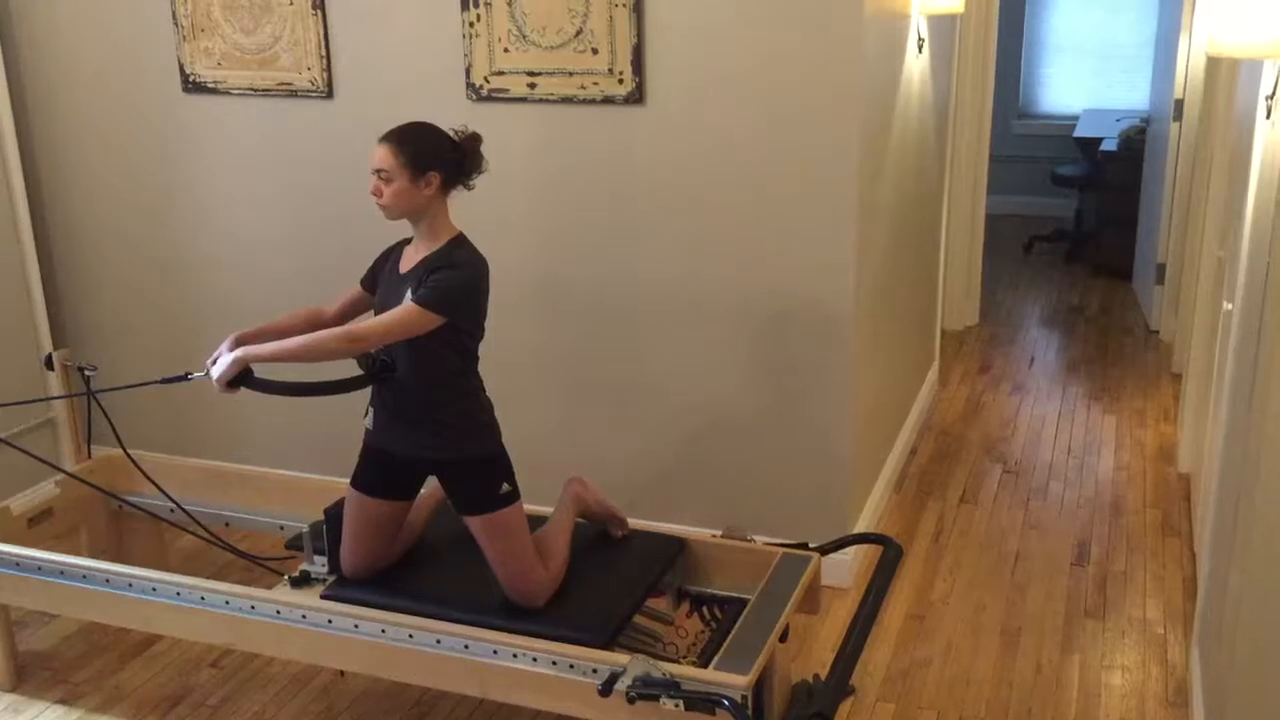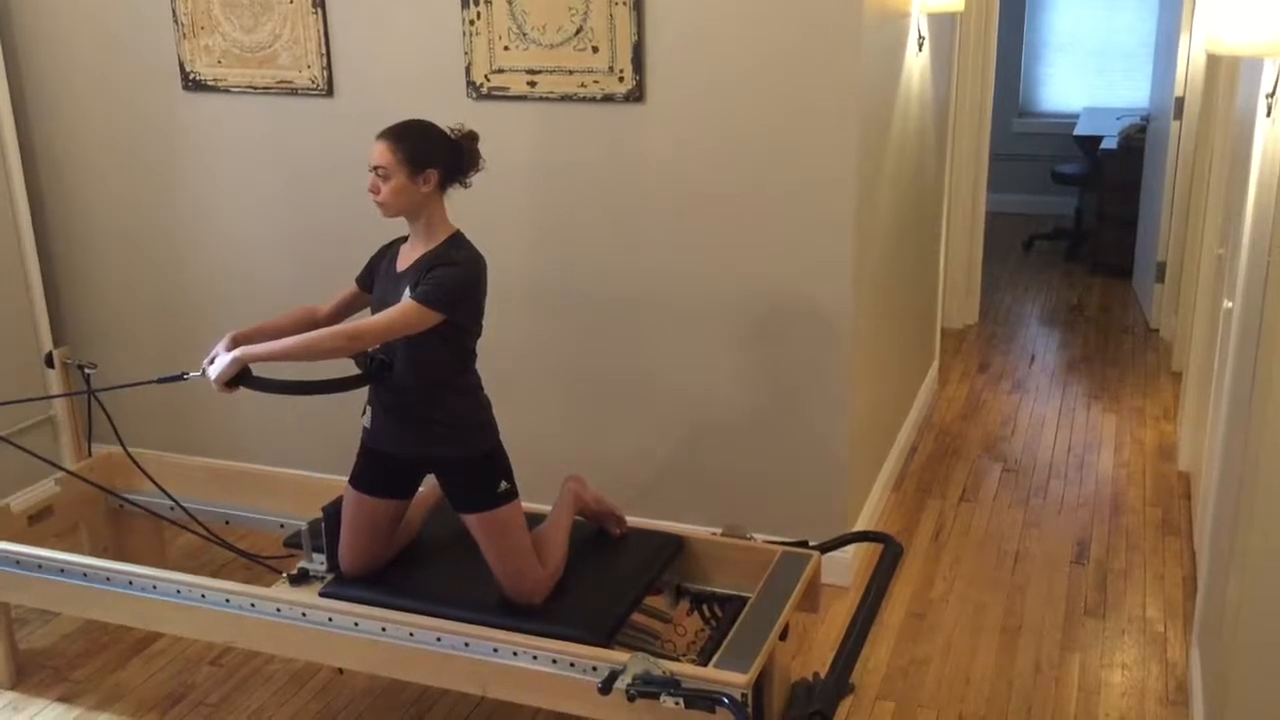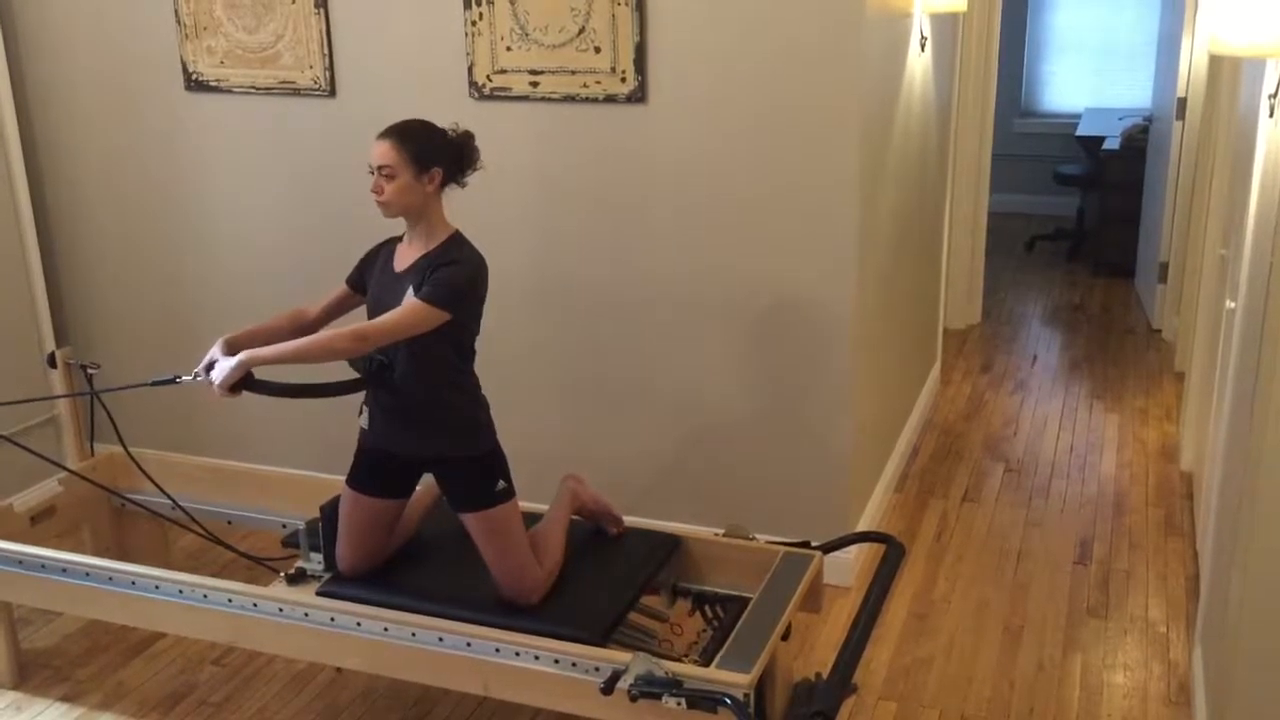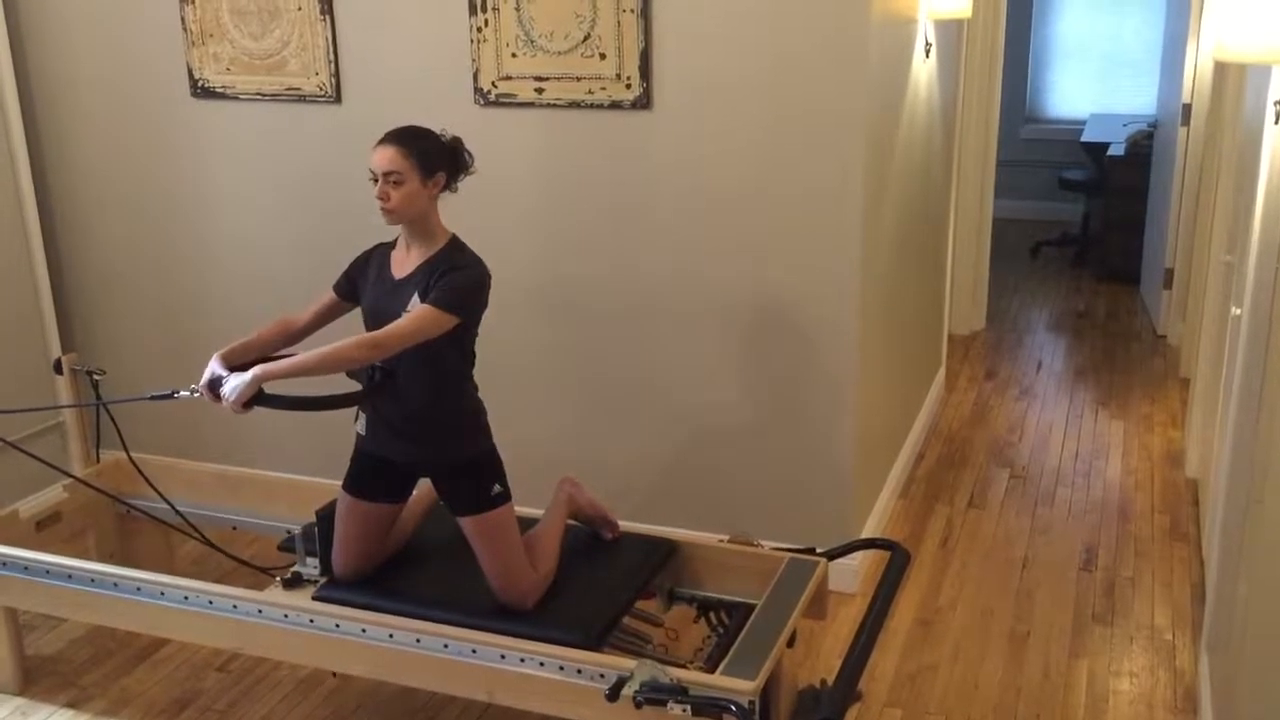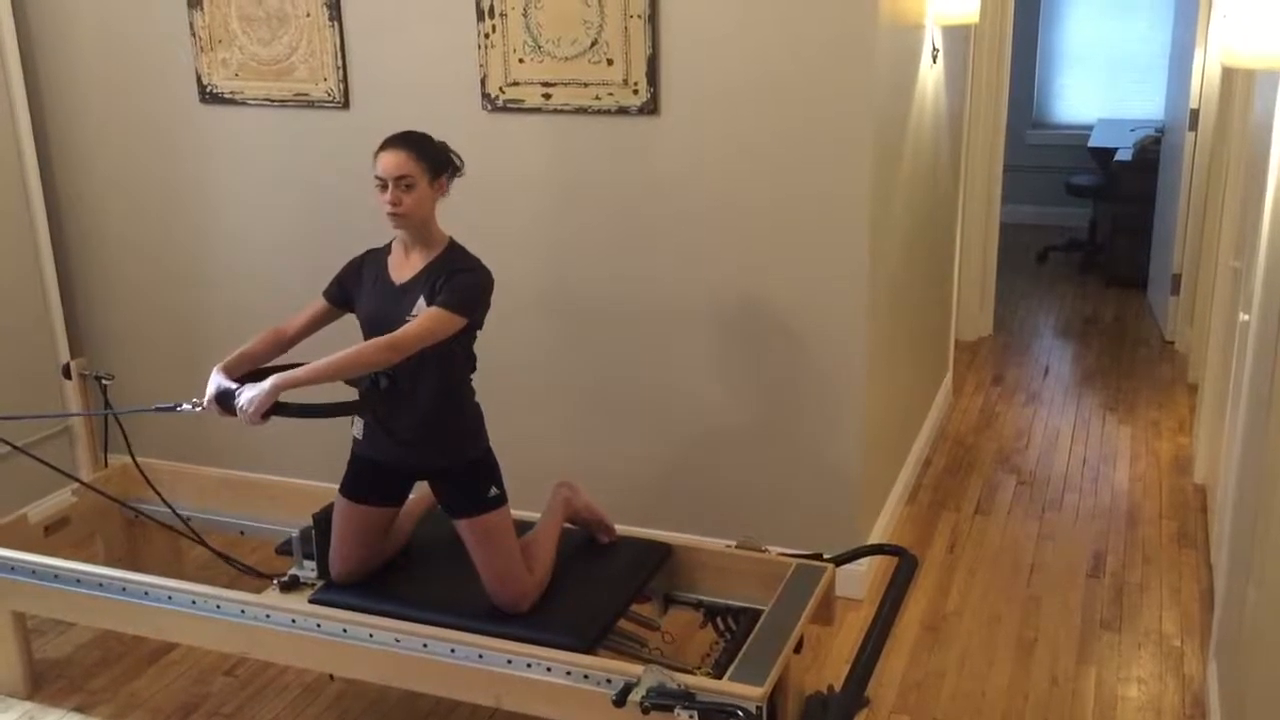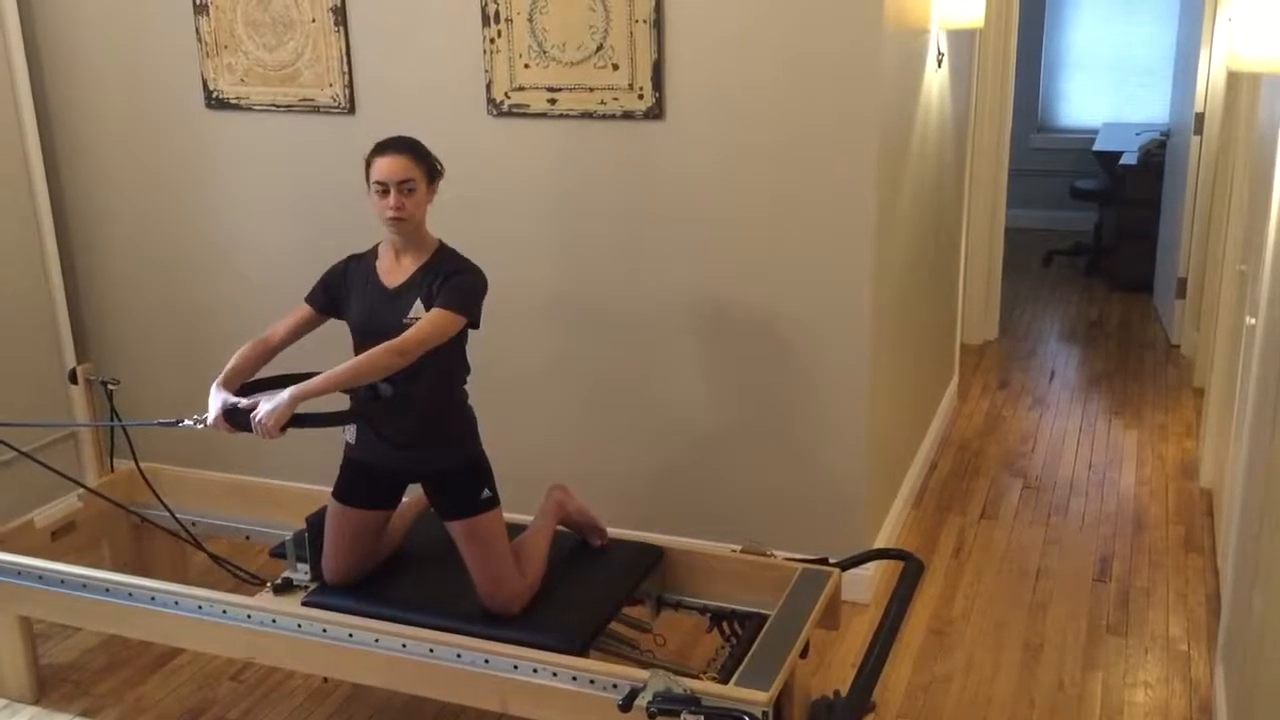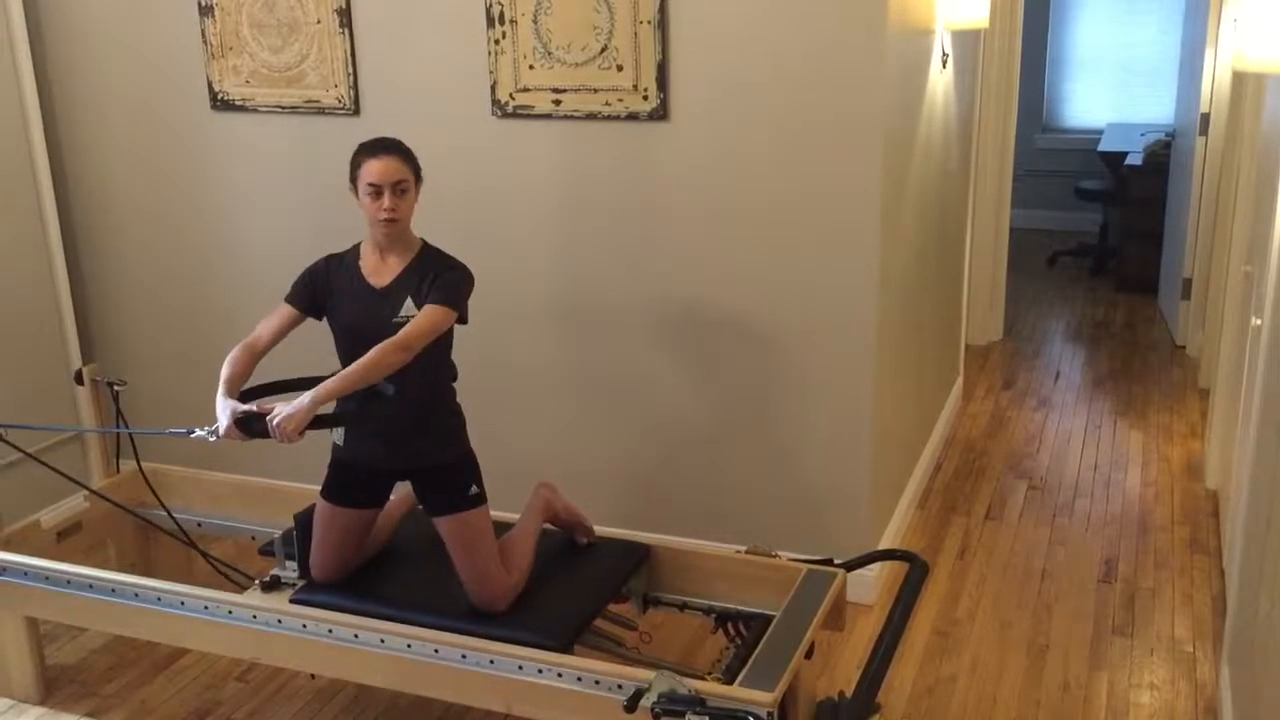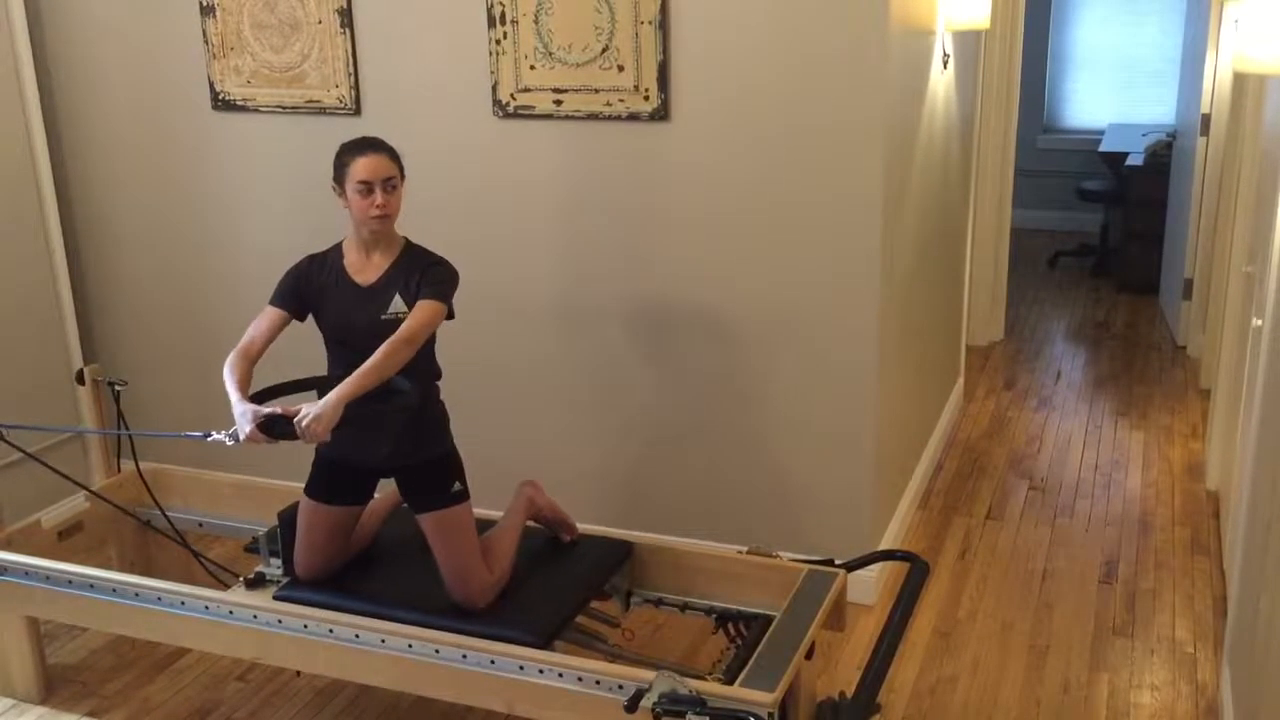
dt=0.5s
person 1, frame 1
left shoulder: (461, 269)
right shoulder: (395, 257)
left elbow: (358, 338)
right elbow: (328, 316)
left wrist: (248, 355)
right wrist: (242, 338)
left hip: (462, 443)
right hip: (392, 433)
left knee: (529, 591)
right knee: (356, 567)
left ankle: (572, 499)
right ankle: (436, 493)
person 1, frame 2
left shoulder: (459, 266)
right shoulder: (391, 255)
left elbow: (357, 337)
right elbow: (322, 315)
left wrist: (247, 355)
right wrist: (237, 338)
left hip: (459, 440)
right hip: (390, 431)
left knee: (527, 589)
right knee: (353, 565)
left ankle: (570, 498)
right ankle: (433, 493)
person 1, frame 3
left shoulder: (460, 267)
right shoulder: (383, 256)
left elbow: (363, 339)
right elbow: (310, 319)
left wrist: (249, 359)
right wrist: (230, 342)
left hip: (458, 440)
right hip: (387, 431)
left knee: (524, 589)
right knee: (351, 565)
left ankle: (568, 497)
right ankle: (432, 492)
person 1, frame 4
left shoulder: (463, 273)
right shoulder: (373, 262)
left elbow: (377, 346)
right elbow: (298, 325)
left wrist: (259, 375)
right wrist: (227, 357)
left hip: (456, 444)
right hip: (383, 438)
left knee: (519, 594)
right knee: (347, 569)
left ankle: (564, 502)
right ankle: (428, 497)
person 1, frame 5
left shoulder: (465, 276)
right shoulder: (365, 267)
left elbow: (393, 348)
right elbow: (288, 332)
left wrist: (277, 384)
right wrist: (226, 369)
left hip: (453, 448)
right hip: (379, 442)
left knee: (514, 598)
right knee: (345, 572)
left ankle: (560, 504)
right ankle: (426, 501)
person 1, frame 6
left shoulder: (459, 277)
right shoulder: (350, 273)
left elbow: (401, 352)
right elbow: (270, 341)
left wrist: (294, 396)
right wrist: (223, 387)
left hip: (446, 449)
right hip: (371, 446)
left knee: (506, 600)
right knee: (338, 575)
left ankle: (554, 508)
right ankle: (418, 504)
person 1, frame 7
left shoulder: (446, 274)
right shoulder: (328, 274)
left elbow: (403, 347)
right elbow: (253, 345)
left wrist: (309, 401)
right wrist: (225, 398)
left hip: (435, 447)
right hip: (359, 444)
left knee: (492, 596)
right knee: (325, 574)
left ankle: (540, 505)
right ankle: (407, 500)
person 1, frame 8
left shoulder: (431, 271)
right shoulder: (311, 273)
left elbow: (405, 342)
right elbow: (242, 354)
left wrist: (334, 400)
right wrist: (242, 405)
left hip: (420, 441)
right hip: (345, 442)
left knee: (474, 593)
right knee: (309, 570)
left ankle: (525, 503)
right ankle: (391, 499)
